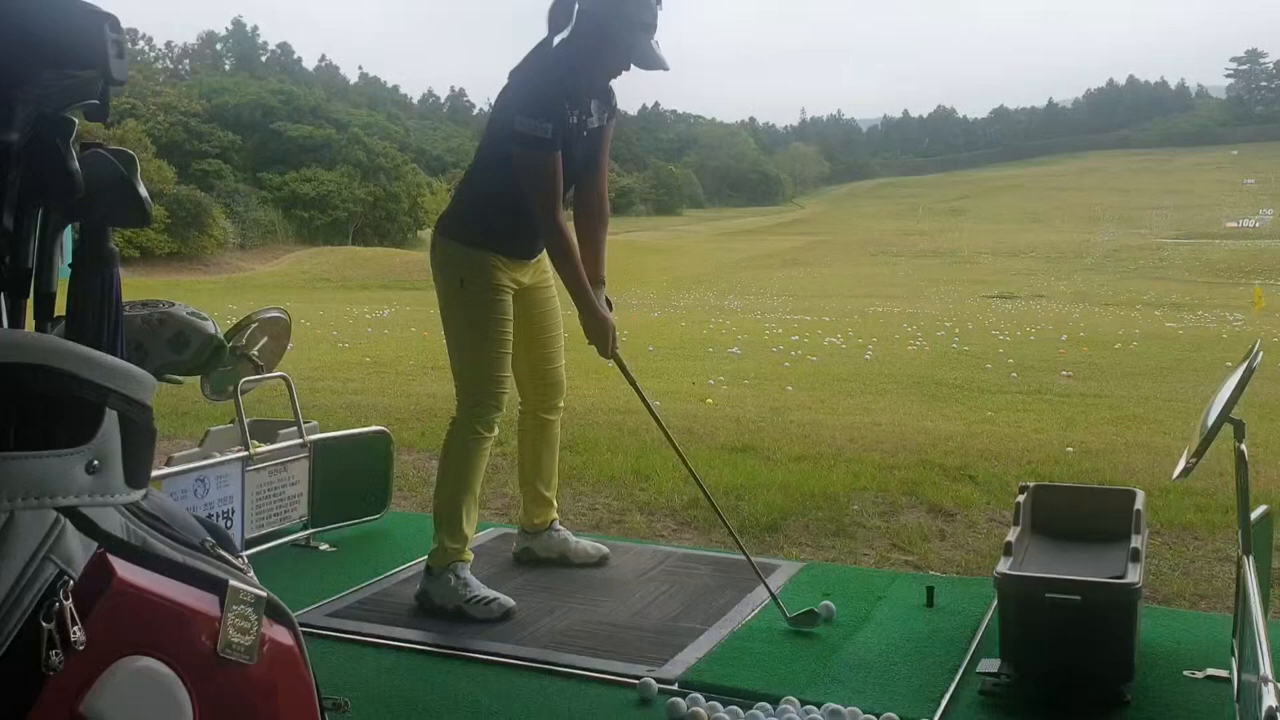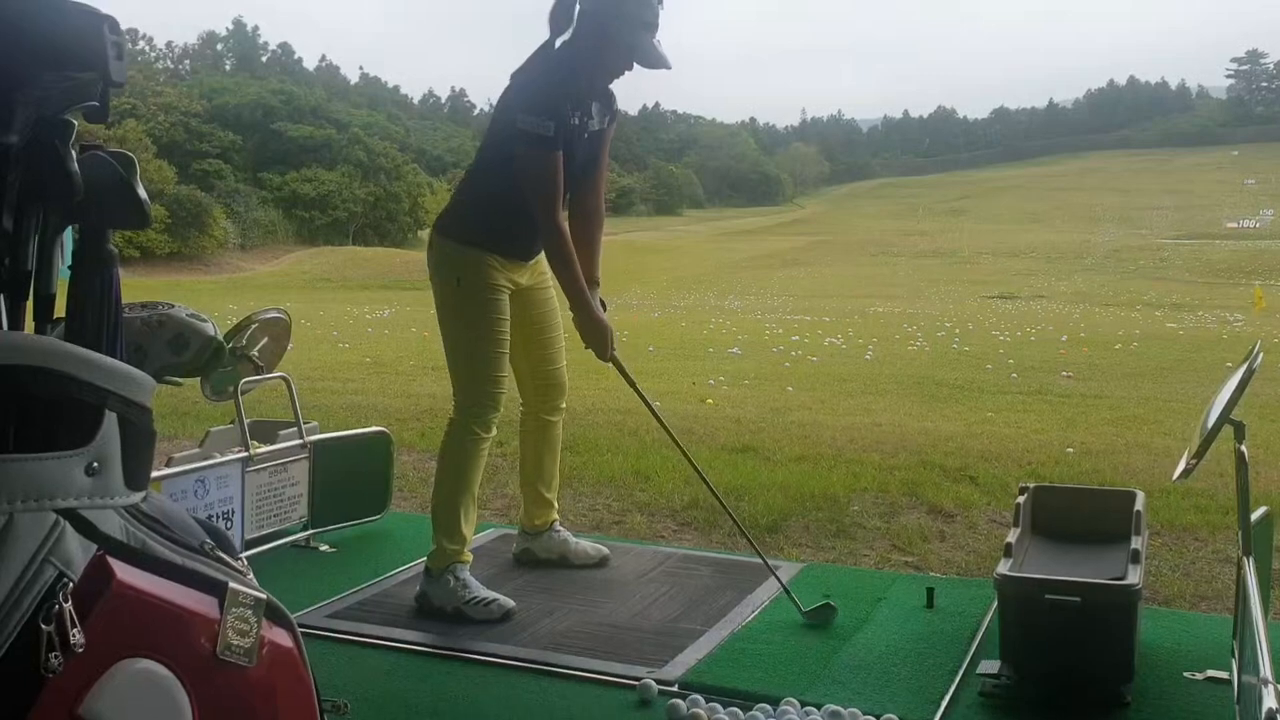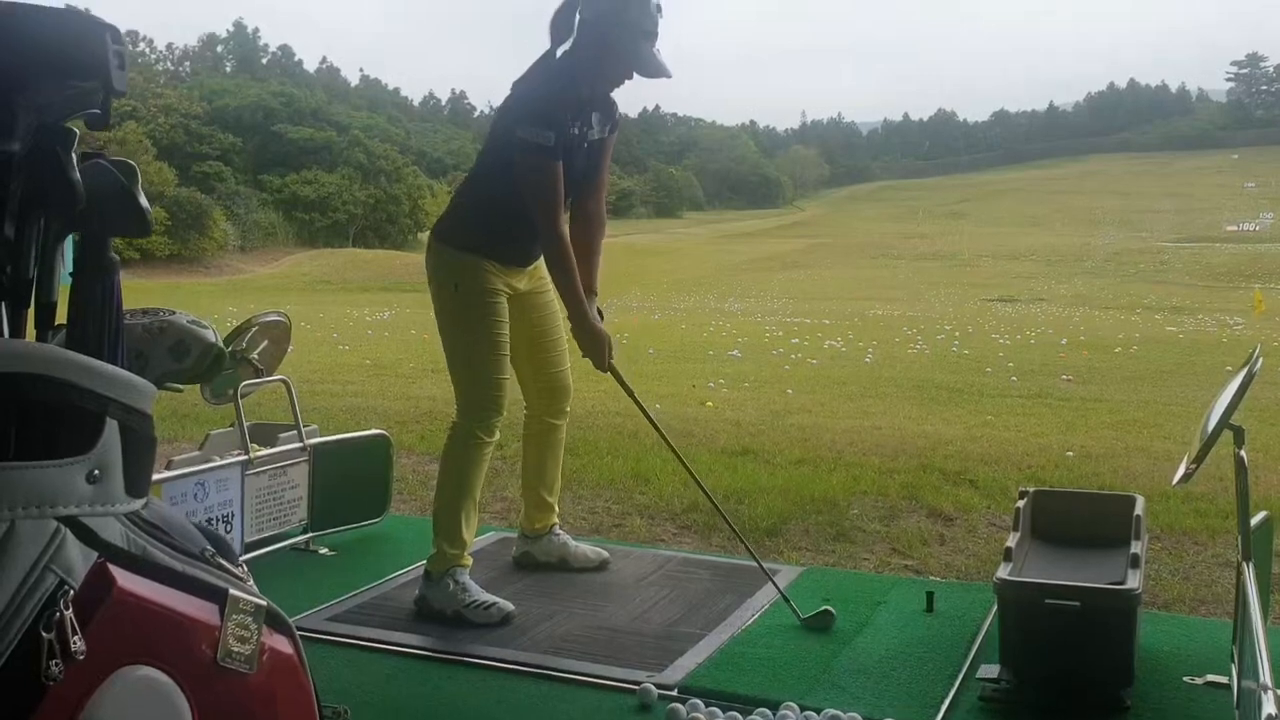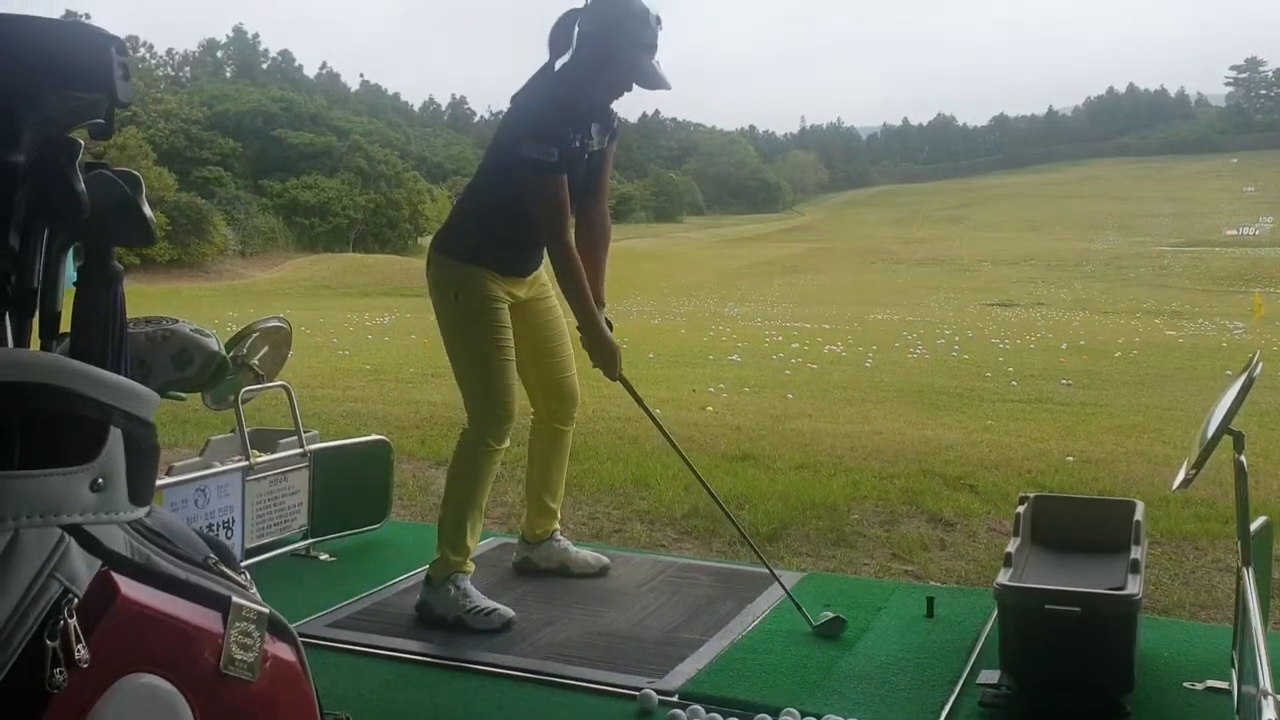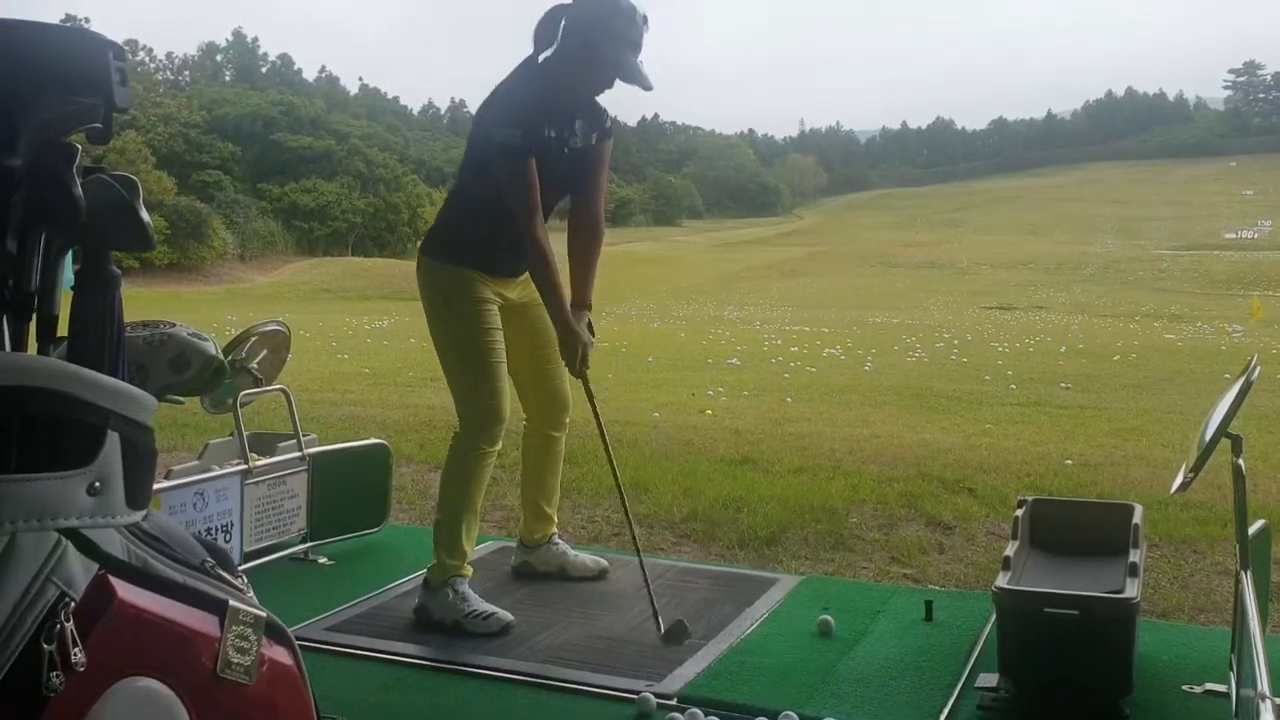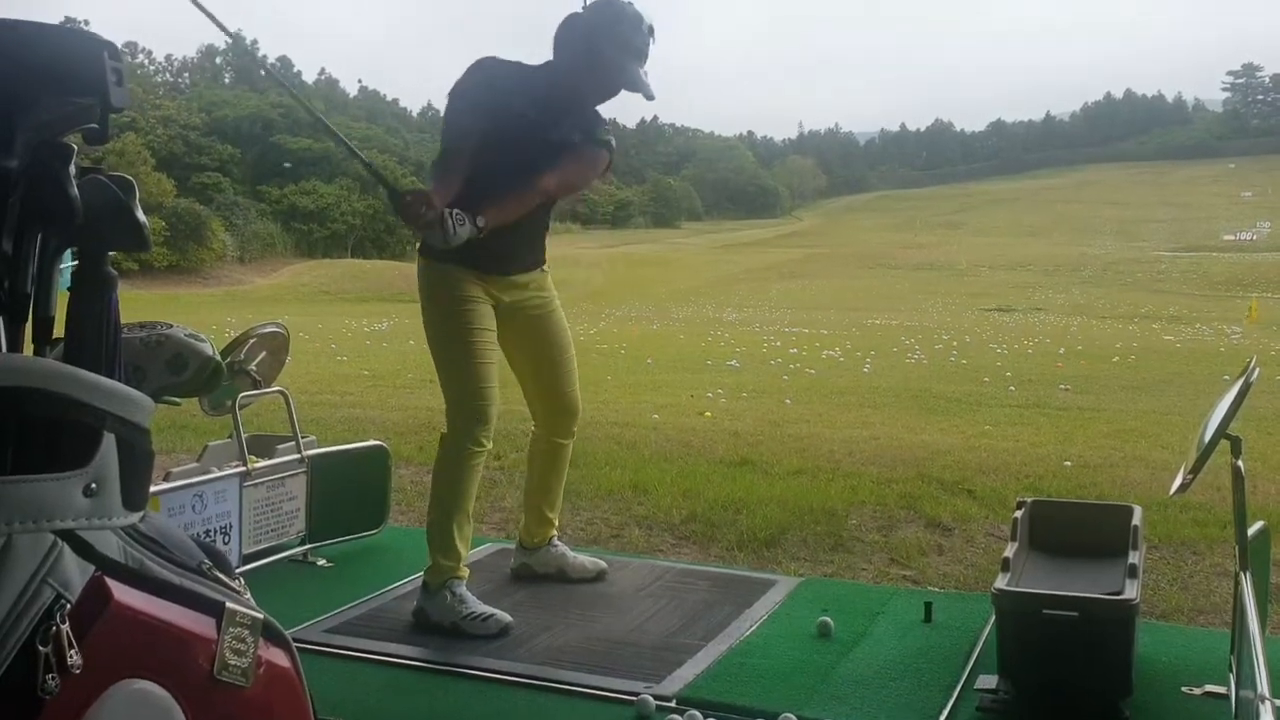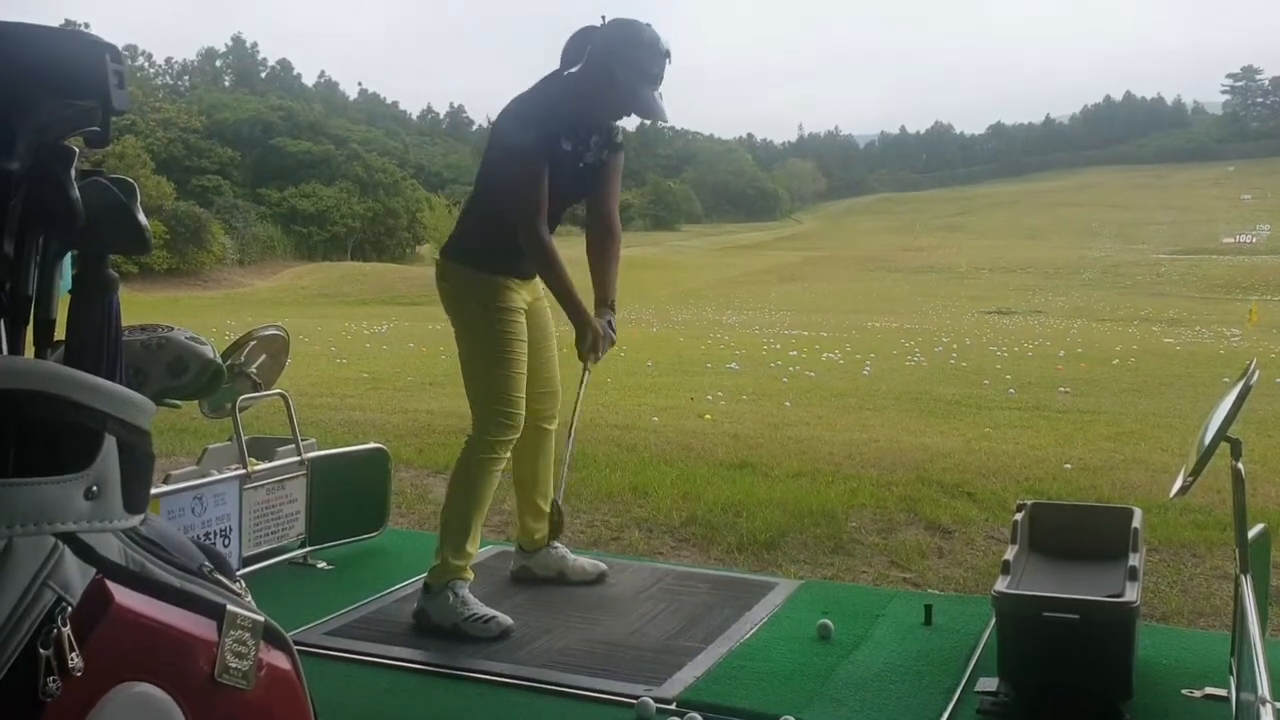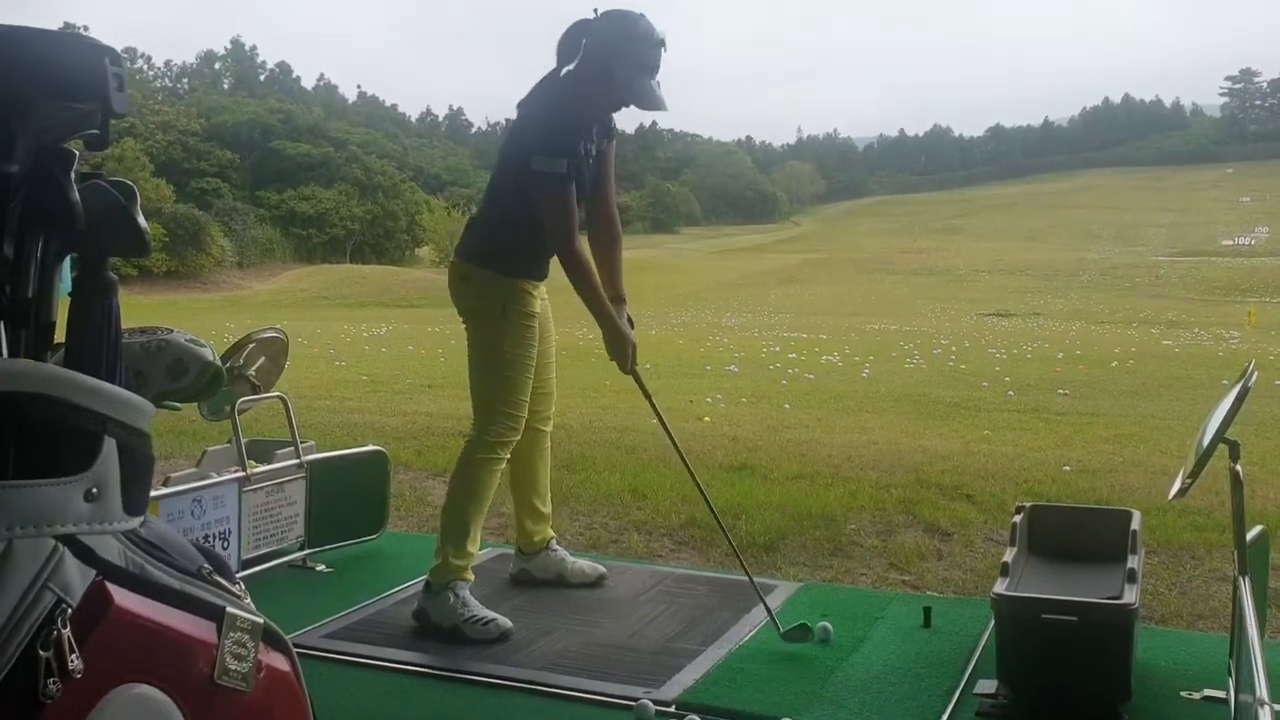
dt=0.5s
person 1, frame 1
left shoulder: (600, 99)
right shoulder: (536, 94)
left elbow: (592, 200)
right elbow: (551, 214)
left wrist: (598, 286)
right wrist: (588, 308)
left hip: (528, 256)
right hip: (474, 254)
left knee: (547, 394)
right knee: (483, 405)
left ankle: (539, 528)
right ankle: (446, 570)
person 1, frame 2
left shoulder: (601, 101)
right shoulder: (539, 94)
left elbow: (589, 202)
right elbow: (550, 214)
left wrist: (592, 289)
right wrist: (585, 309)
left hip: (526, 257)
right hip: (471, 255)
left knee: (549, 393)
right knee: (480, 406)
left ankle: (539, 529)
right ankle: (444, 571)
person 1, frame 3
left shoulder: (602, 111)
right shoulder: (538, 104)
left elbow: (589, 210)
right elbow: (551, 222)
left wrist: (591, 300)
right wrist: (583, 319)
left hip: (525, 263)
right hip: (469, 260)
left knee: (553, 396)
right knee: (484, 410)
left ankle: (540, 532)
right ankle: (444, 574)
person 1, frame 4
left shoulder: (600, 120)
right shoulder: (540, 119)
left elbow: (594, 219)
right elbow: (559, 236)
left wrist: (599, 310)
right wrist: (594, 329)
left hip: (524, 272)
right hip: (469, 271)
left knee: (561, 402)
right knee: (494, 418)
left ankle: (540, 538)
right ankle: (446, 581)
person 1, frame 5
left shoulder: (595, 123)
right shoulder: (511, 108)
left elbow: (589, 217)
right elbow: (528, 224)
left wrist: (582, 309)
right wrist: (561, 320)
left hip: (522, 275)
right hip: (459, 271)
left knee: (552, 408)
right knee: (487, 419)
left ankle: (538, 542)
right ankle: (443, 585)
person 1, frame 6
left shoulder: (595, 139)
right shoulder: (491, 80)
left elbow: (539, 189)
right elbow: (454, 156)
left wrist: (469, 222)
right wrist: (434, 199)
left hip: (528, 276)
right hip: (456, 272)
left knee: (561, 412)
right knee: (474, 420)
left ankle: (538, 544)
right ankle: (441, 587)
person 1, frame 7
left shoulder: (605, 133)
right shoulder: (530, 120)
left elbow: (604, 225)
right elbow: (531, 229)
left wrist: (605, 308)
right wrist: (579, 316)
left hip: (520, 277)
right hip: (480, 275)
left knee: (543, 412)
right knee: (499, 423)
left ankle: (535, 546)
right ankle: (444, 587)
person 1, frame 8
left shoulder: (597, 121)
right shoulder: (548, 128)
left elbow: (604, 219)
right elbow: (567, 240)
left wrist: (619, 304)
right wrist: (609, 325)
left hip: (520, 277)
right hip: (494, 279)
left knee: (538, 416)
right knee: (499, 427)
left ankle: (535, 547)
right ankle: (444, 587)
